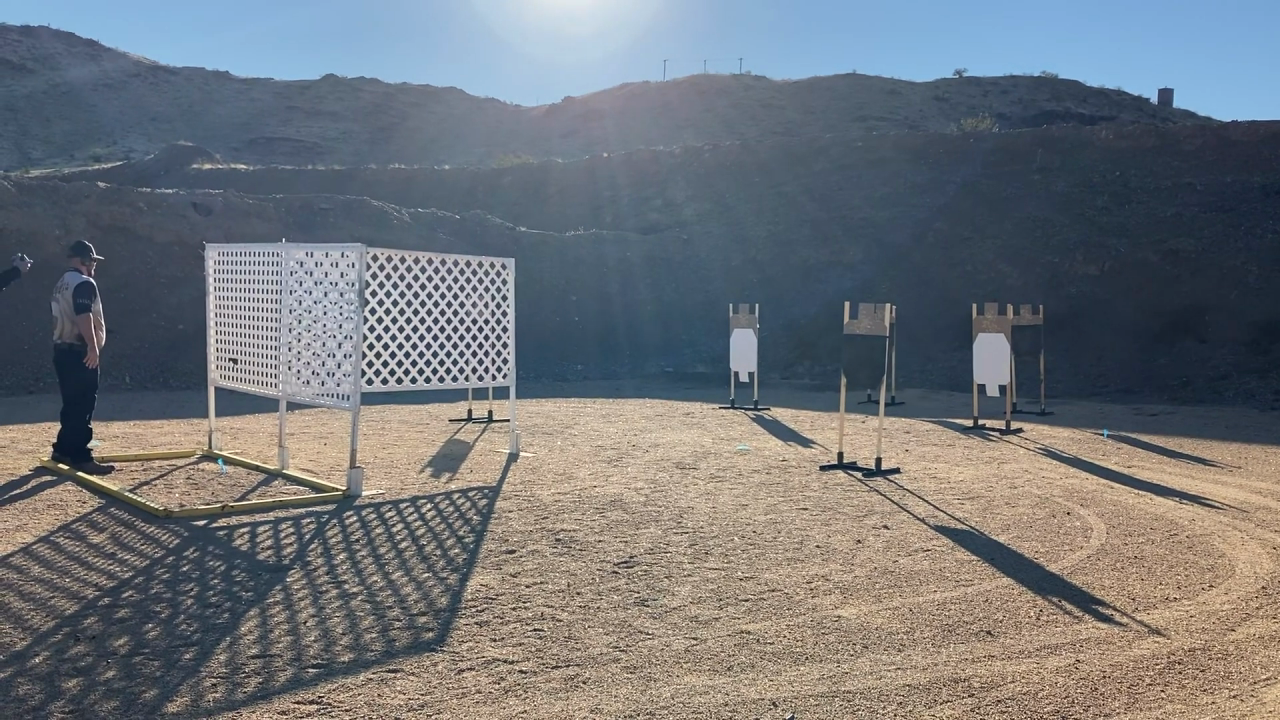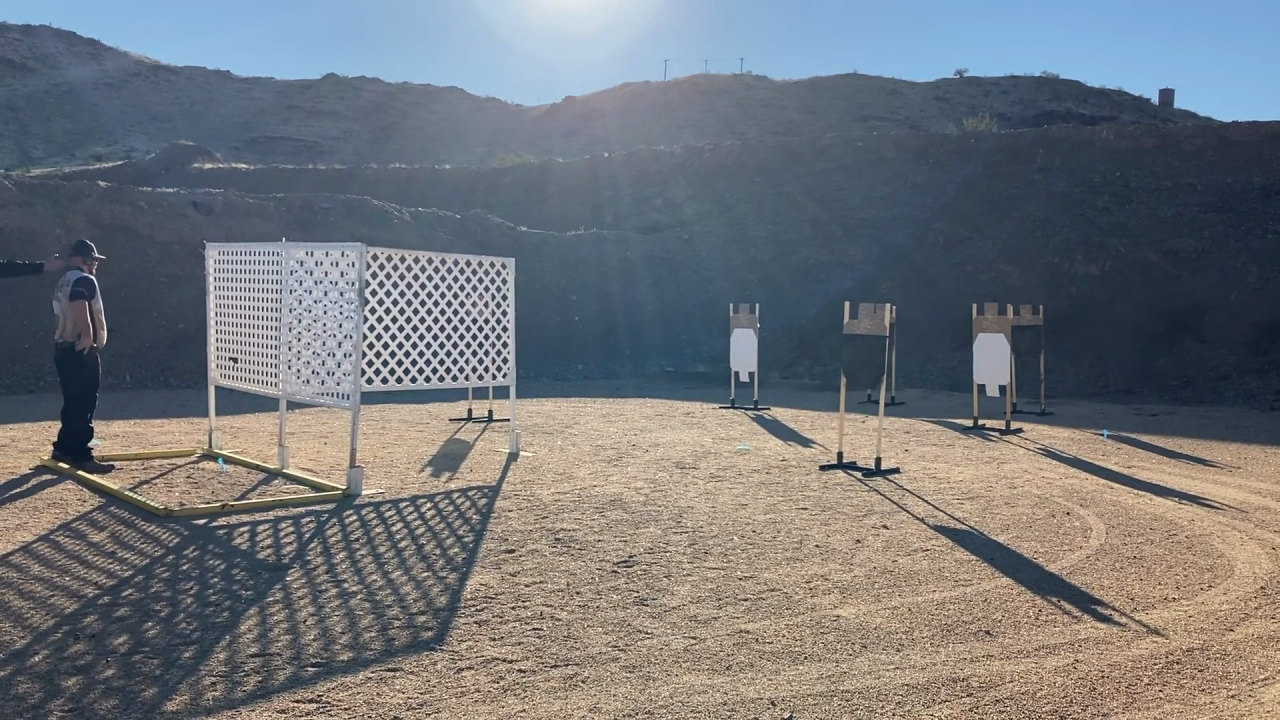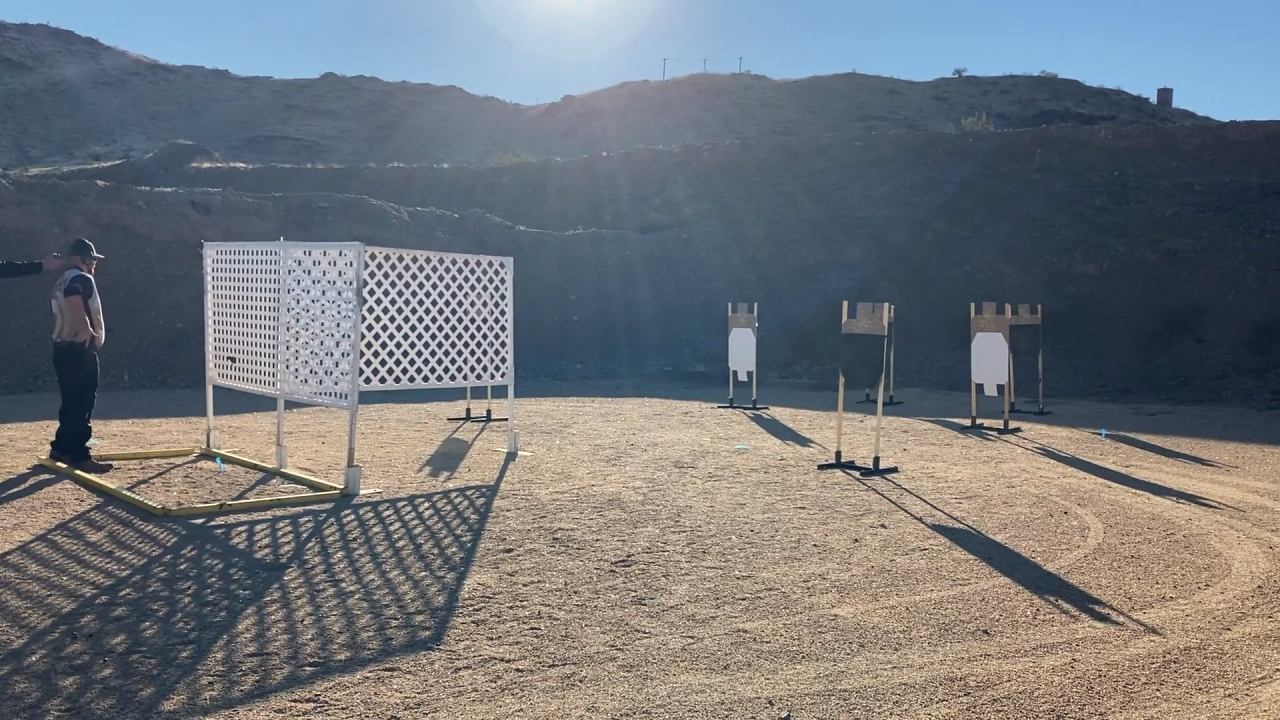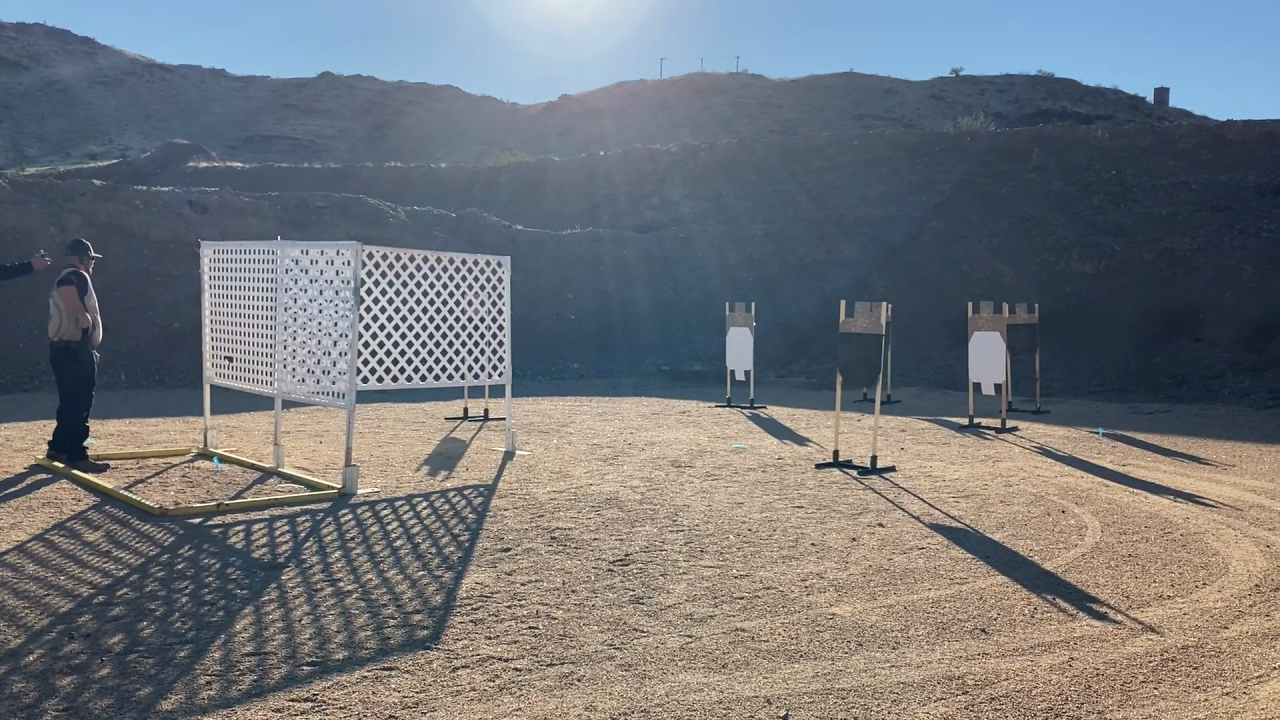
dt=0.3s
person 1, frame 1
left shoulder: (61, 284)
right shoulder: (84, 283)
right elbow: (83, 316)
right wrist: (92, 346)
left hip: (62, 350)
right hip: (80, 352)
left knee: (71, 404)
right knee: (82, 406)
left ankle: (63, 449)
right ankle: (81, 457)
person 1, frame 2
left shoulder: (63, 283)
right shoulder: (84, 280)
right elbow: (78, 302)
right wrist: (87, 334)
left hip: (64, 349)
right hip: (82, 351)
left knee: (73, 403)
right knee: (84, 405)
left ankle: (63, 448)
right ankle: (81, 456)
person 1, frame 3
left shoulder: (63, 281)
right shoulder: (82, 279)
right elbow: (72, 297)
right wrist: (84, 328)
left hip: (63, 348)
right hip: (80, 350)
left knee: (71, 403)
right knee: (82, 404)
left ankle: (61, 448)
right ankle: (79, 456)
person 1, frame 4
left shoulder: (64, 278)
right shoulder: (77, 276)
right elbow: (65, 287)
right wrist: (83, 315)
left hip: (61, 348)
right hip: (77, 350)
left knee: (69, 402)
right knee: (80, 403)
left ankle: (58, 447)
right ankle: (76, 456)
